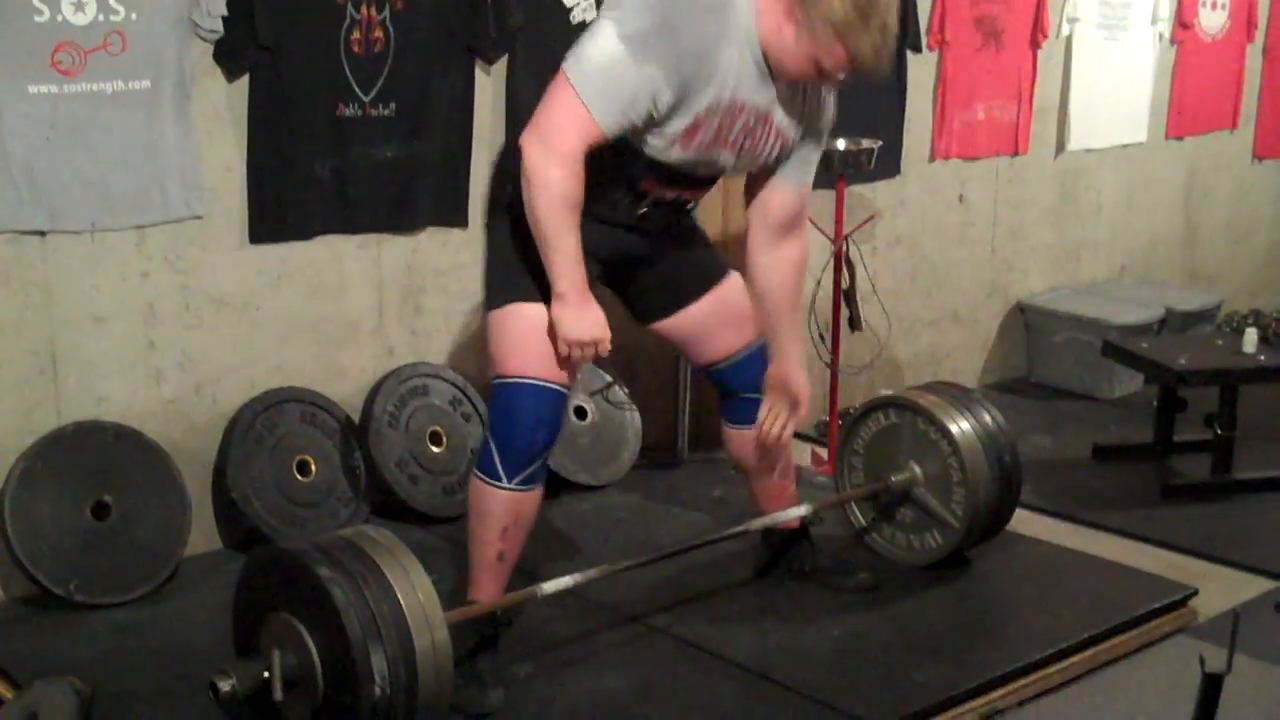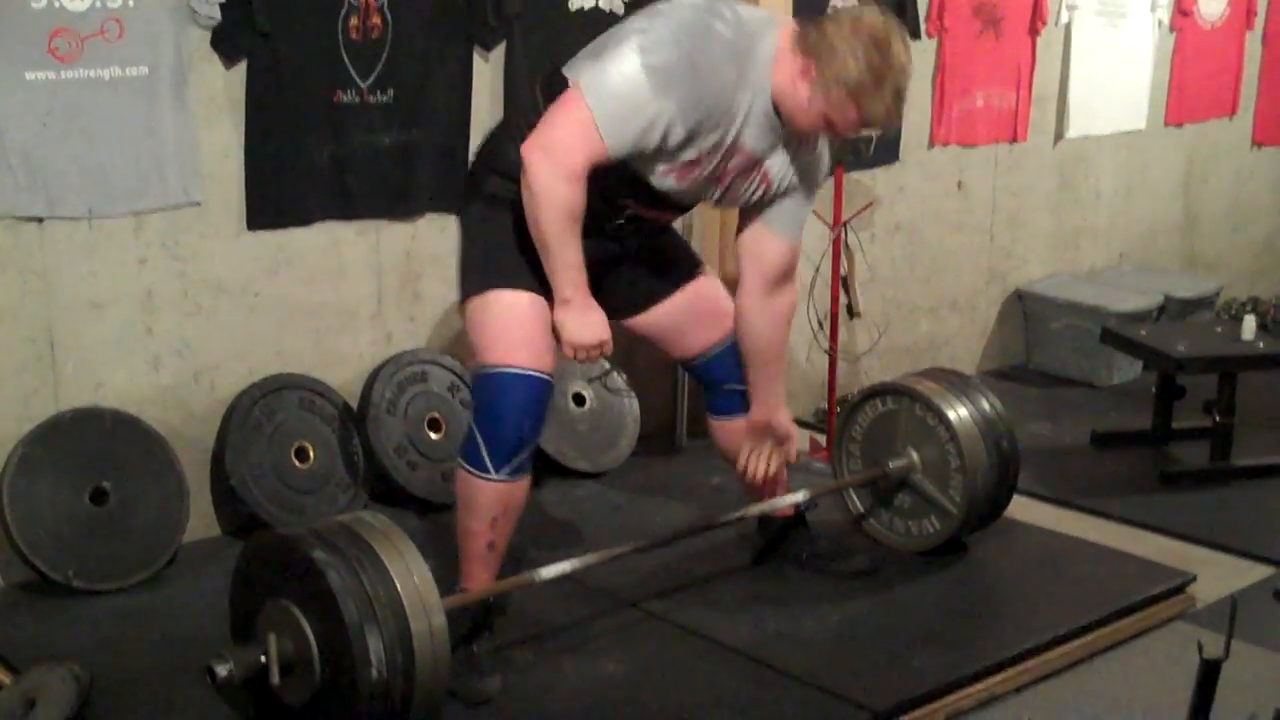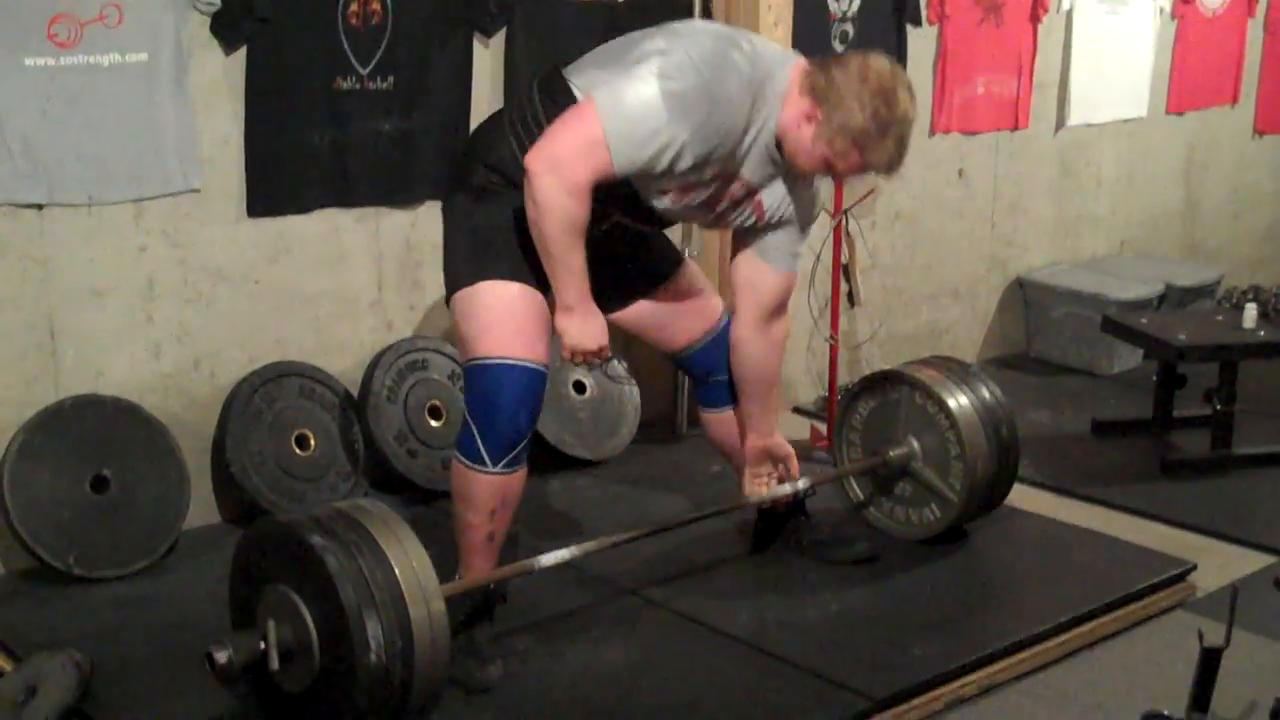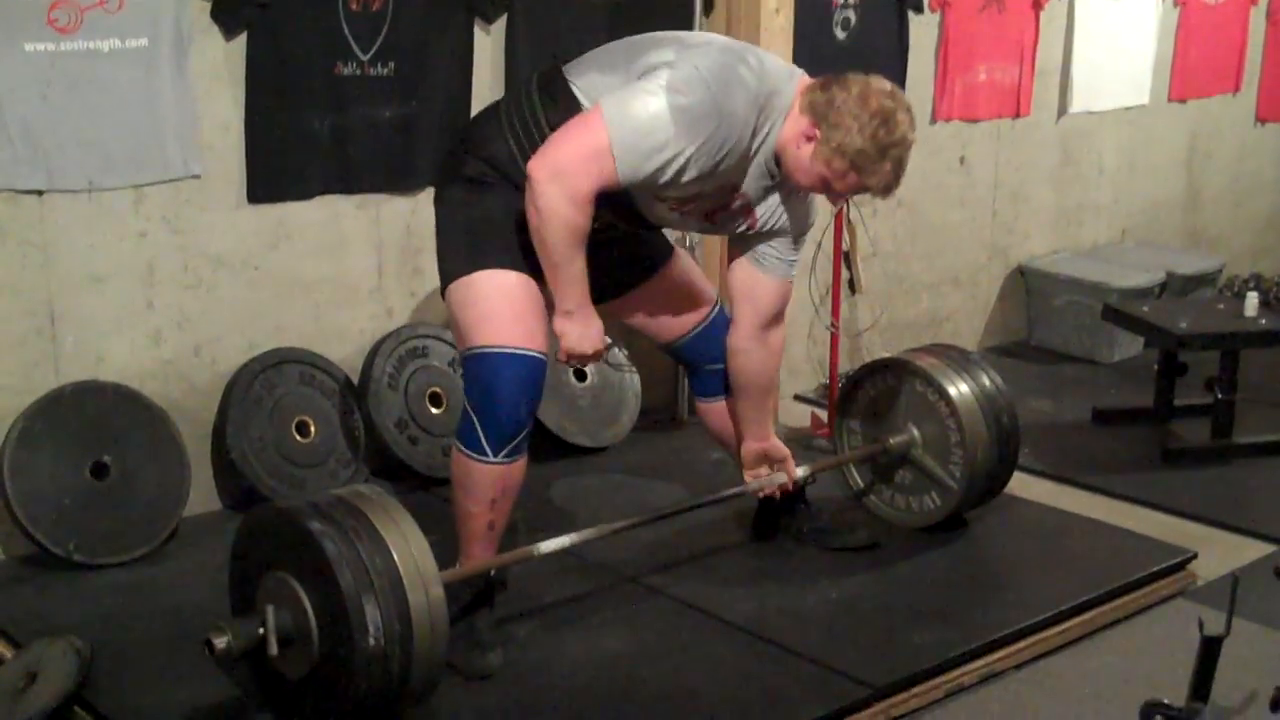
dt=0.1s
person 1, frame 1
left shoulder: (809, 88)
left elbow: (781, 233)
right elbow: (549, 145)
left wrist: (786, 360)
right wrist: (571, 296)
left hip: (657, 222)
right hip: (547, 207)
left knee: (750, 368)
right knee: (528, 413)
left ankle: (788, 545)
right ankle: (476, 630)
person 1, frame 2
left shoulder: (798, 150)
left elbow: (767, 286)
right elbow: (551, 154)
left wrist: (769, 411)
right wrist: (573, 301)
left hip: (629, 221)
right hip: (529, 199)
left knee: (734, 361)
right knee: (512, 401)
left ankle: (784, 533)
right ankle: (470, 615)
person 1, frame 3
left shoulder: (789, 189)
right shoulder: (715, 83)
left elbow: (761, 320)
right elbow: (554, 165)
left wrist: (761, 436)
right wrist: (574, 307)
left hip: (610, 217)
right hip: (512, 191)
left knee: (717, 350)
right knee: (507, 394)
right ankle: (471, 606)
person 1, frame 4
left shoulder: (784, 198)
right shoulder: (720, 97)
left elbow: (757, 328)
right elbow: (557, 172)
left wrist: (757, 439)
right wrist: (573, 310)
left hip: (605, 212)
right hip: (507, 184)
left knee: (713, 340)
right knee: (508, 384)
left ankle: (782, 509)
right ankle: (471, 593)
